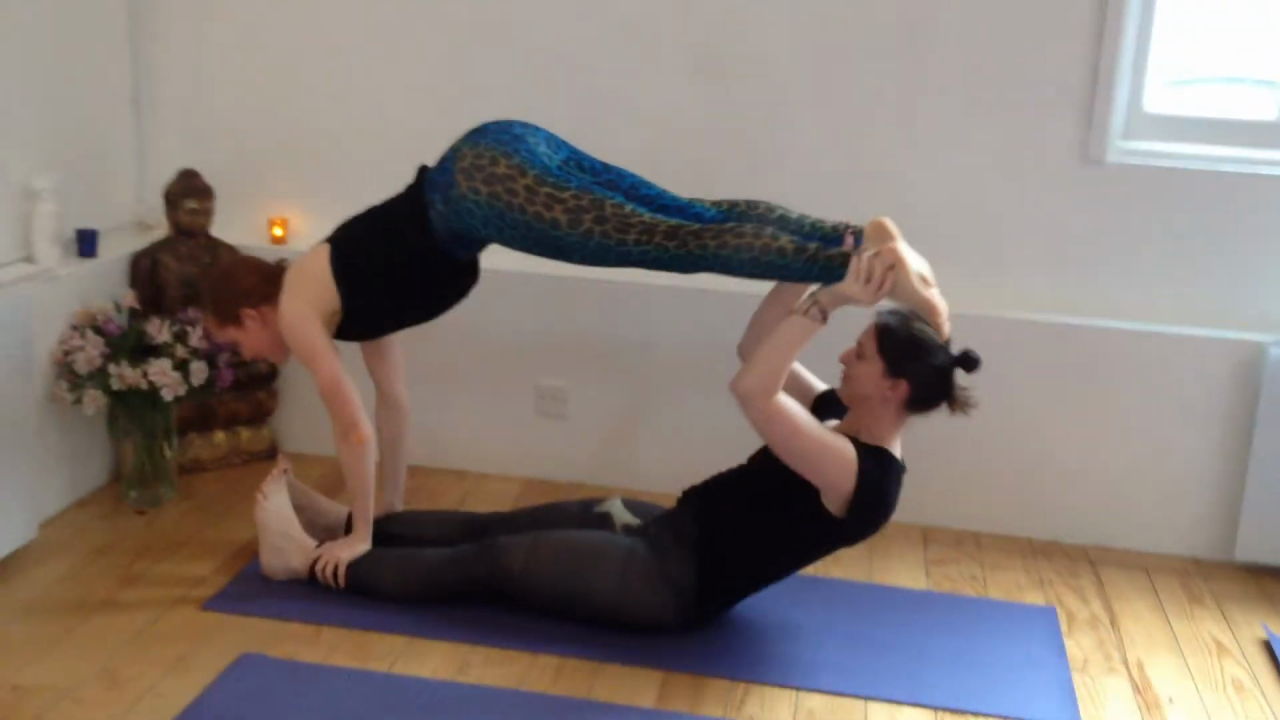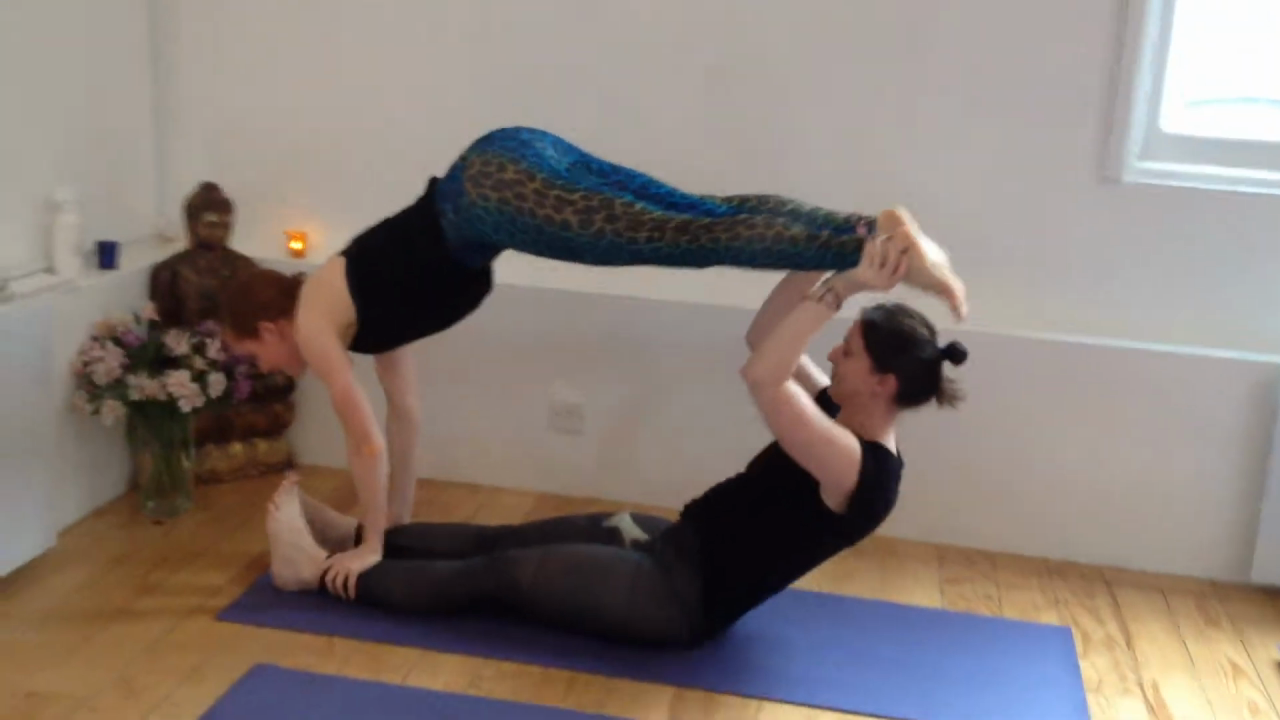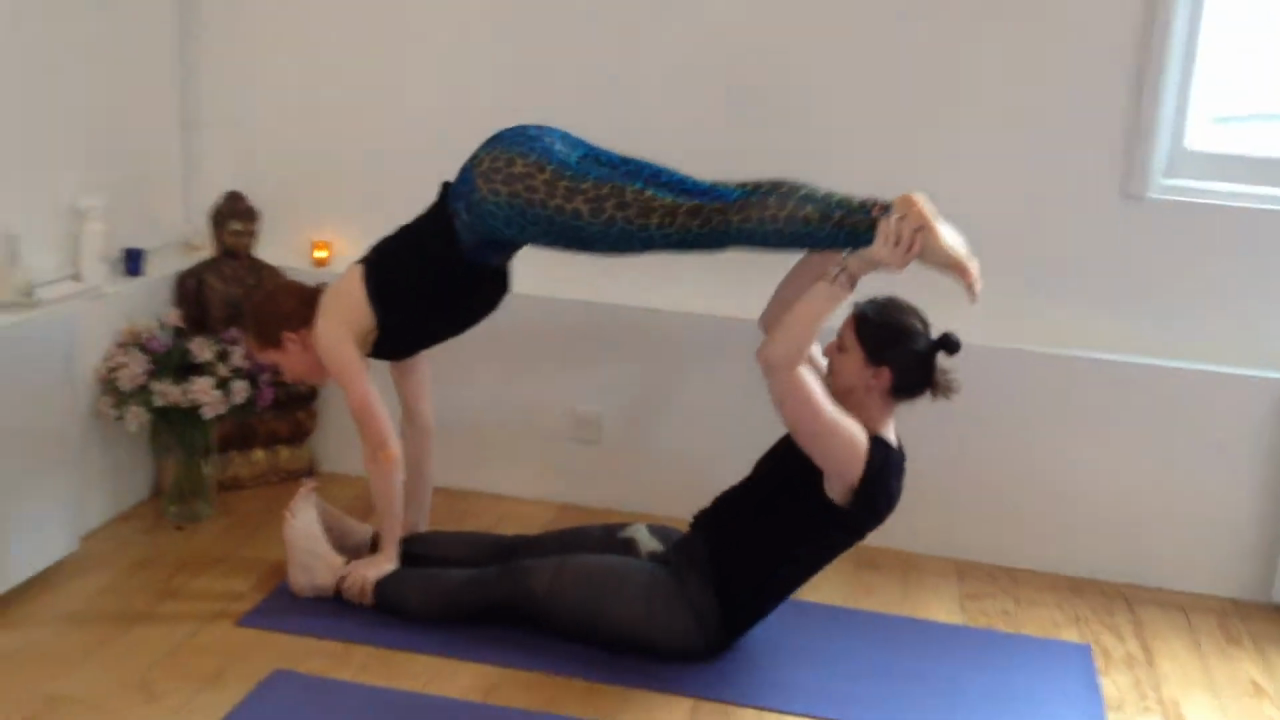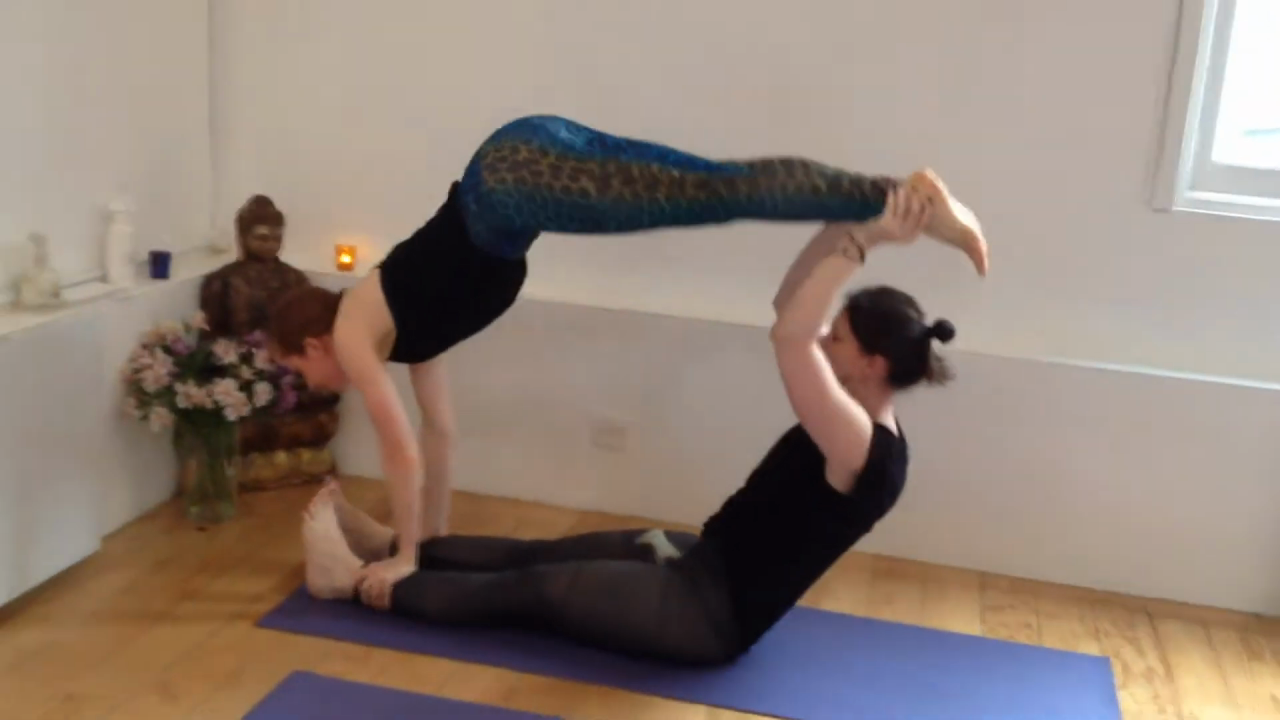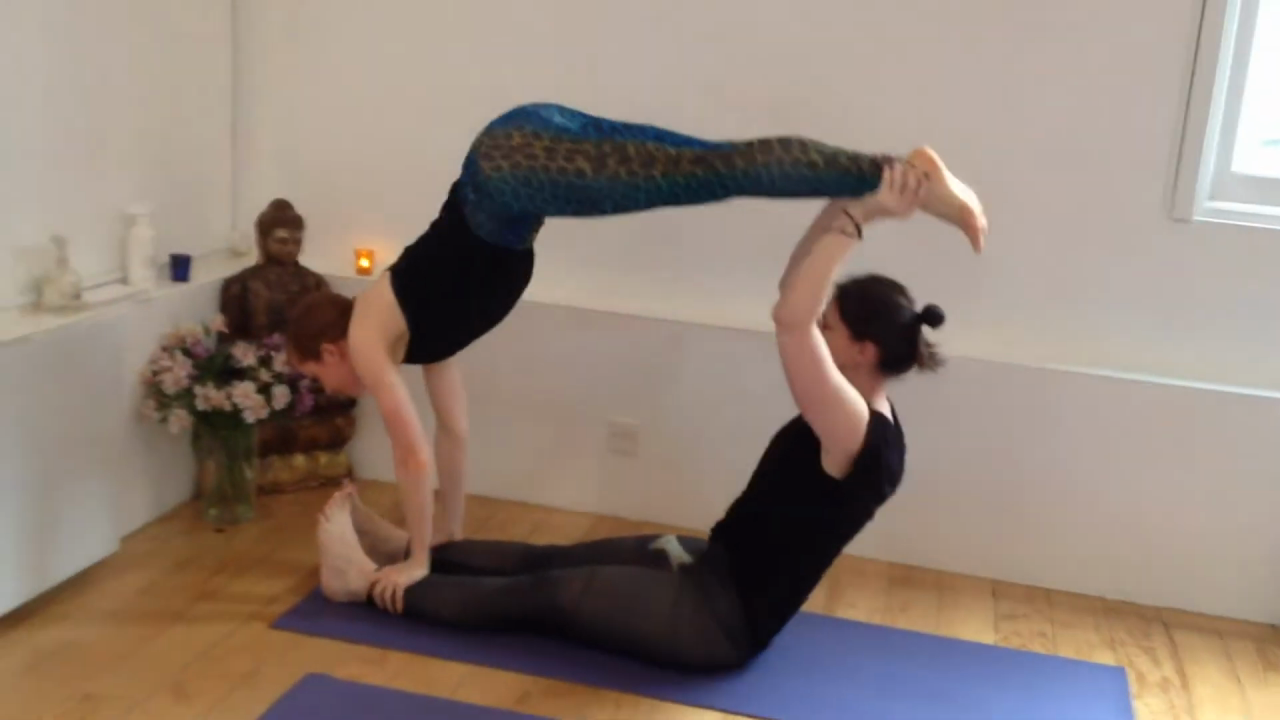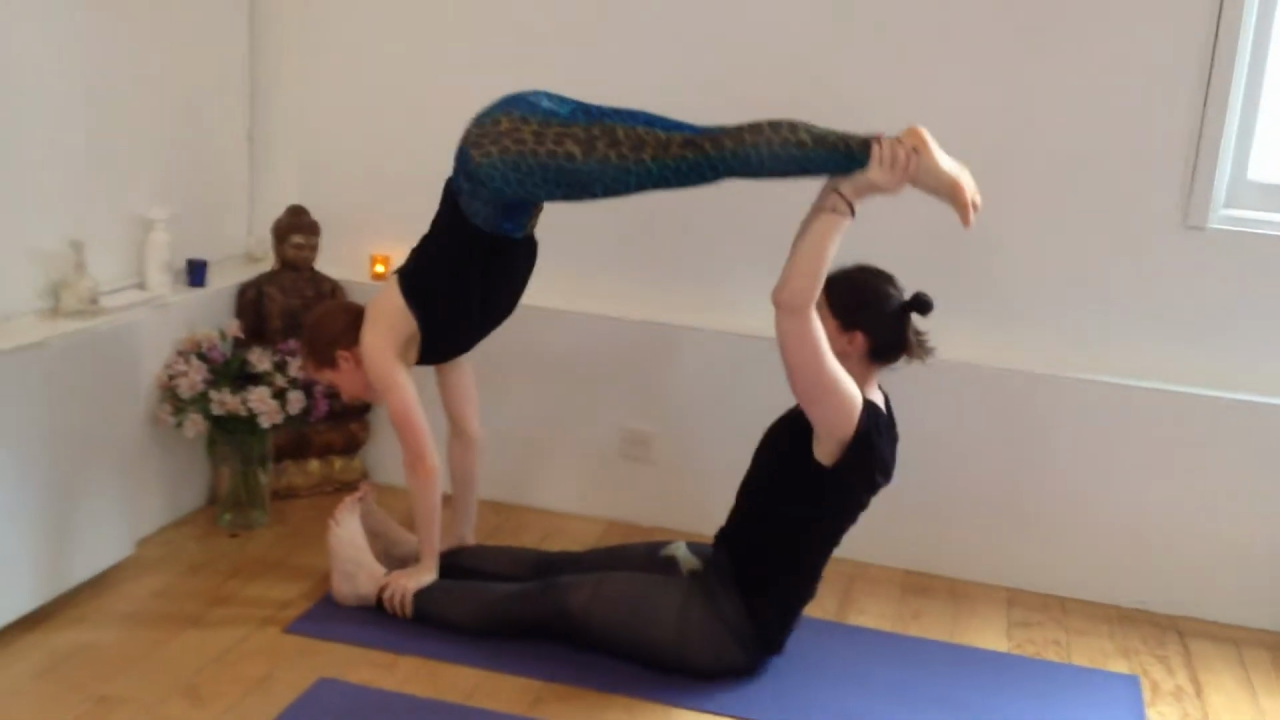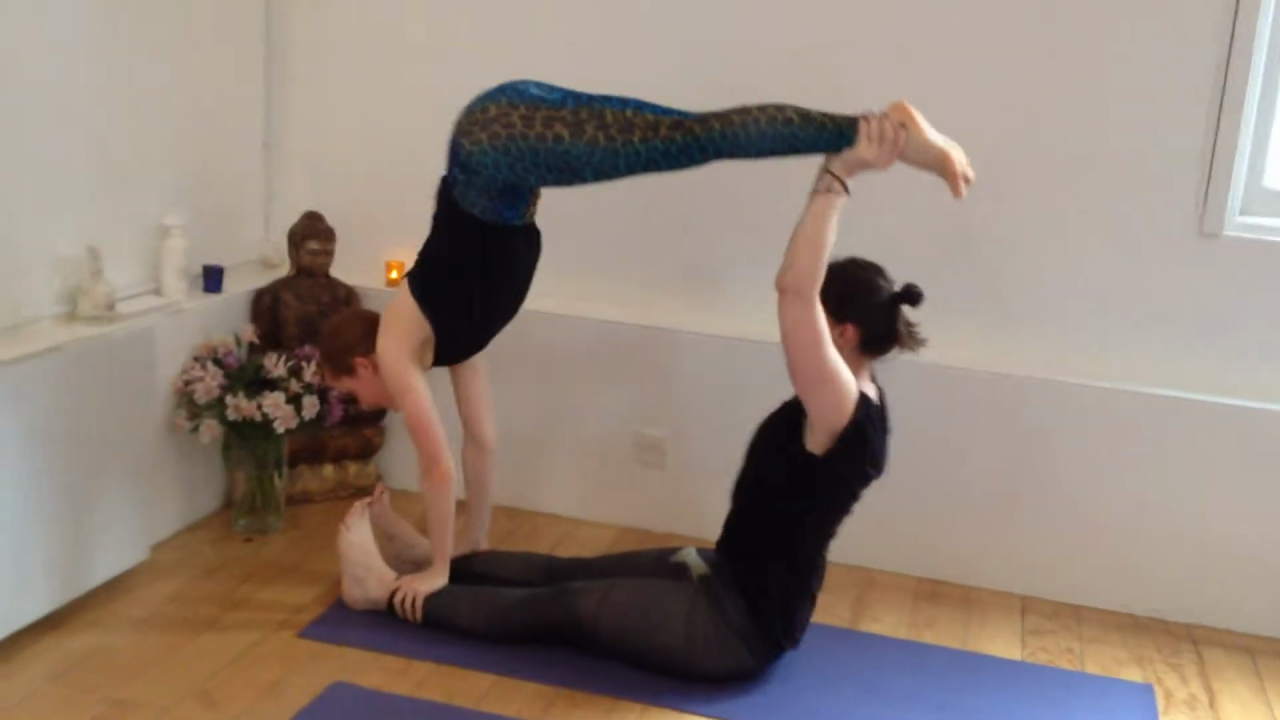
dt=0.1s
person 1, frame 1
left shoulder: (296, 309)
right shoulder: (338, 288)
left elbow: (356, 429)
right elbow: (392, 401)
left wrist: (360, 535)
right wrist: (391, 508)
left hip: (486, 181)
right hip: (506, 154)
left knee: (677, 242)
right knee: (695, 221)
left ankle: (862, 262)
right ankle: (863, 239)
person 1, frame 2
left shoulder: (311, 323)
right shoulder: (350, 305)
left elbow: (367, 443)
right elbow: (404, 416)
left wrist: (371, 546)
right wrist: (396, 523)
left hip: (498, 184)
right hip: (516, 155)
left knee: (688, 236)
right knee: (702, 218)
left ankle: (877, 241)
right ankle: (874, 228)
person 1, frame 3
left shoulder: (331, 331)
right shoulder: (371, 309)
left elbow: (385, 451)
right elbow: (421, 424)
left wrist: (387, 553)
right wrist: (415, 529)
left hip: (509, 183)
right hip: (527, 157)
left knee: (701, 219)
right knee: (718, 205)
left ankle: (889, 225)
right ankle: (890, 212)
person 1, frame 4
left shoulder: (351, 337)
right shoulder: (396, 321)
left elbow: (403, 455)
right elbow: (438, 430)
left wrist: (404, 557)
right wrist: (433, 533)
left hip: (519, 169)
right hip: (533, 151)
left knee: (713, 194)
right knee: (717, 190)
left ankle: (902, 197)
right ankle: (895, 195)
person 1, frame 5
left shoulder: (366, 339)
right shoulder: (409, 319)
left elbow: (415, 458)
right elbow: (455, 432)
left wrist: (418, 560)
right wrist: (449, 536)
left hip: (514, 159)
right hip: (531, 143)
left knee: (710, 172)
right knee: (716, 170)
left ankle: (896, 176)
right ankle: (895, 173)
person 1, frame 6
left shoulder: (378, 344)
right shoulder: (428, 329)
left elbow: (423, 463)
right elbow: (465, 437)
left wrist: (425, 567)
right wrist: (460, 542)
left hip: (510, 144)
left knee: (703, 153)
right knee: (706, 156)
left ankle: (888, 151)
right ankle: (889, 150)
person 1, frame 7
left shoulder: (396, 349)
right shoulder: (439, 328)
left elbow: (438, 467)
right elbow: (481, 440)
left wrist: (439, 569)
right wrist: (474, 546)
left knee: (693, 137)
right knee: (696, 138)
person 2, frame 1
left shoulder: (865, 478)
right shoulder: (840, 417)
left elbow: (751, 392)
right elbow: (754, 350)
left wrist: (826, 304)
left hip: (670, 583)
right hip: (667, 531)
left knee: (488, 563)
right knee: (483, 529)
left ankle: (316, 562)
right ankle: (343, 522)
person 2, frame 2
left shoulder: (863, 472)
right shoulder: (848, 424)
left elbow: (761, 378)
right elbow: (762, 338)
left wrist: (839, 286)
right wrist: (822, 267)
left hip: (684, 596)
right hip: (677, 548)
left knee: (501, 575)
right knee: (496, 540)
left ankle: (328, 575)
right ankle: (354, 535)
person 2, frame 3
left shoulder: (867, 466)
right shoulder: (849, 423)
left elbow: (776, 360)
right elbow: (777, 325)
left wrist: (852, 270)
right wrist: (834, 248)
left hip: (694, 608)
right hip: (687, 555)
left knee: (514, 584)
right knee: (510, 552)
left ankle: (345, 580)
right ankle: (371, 543)
person 2, frame 4
left shoulder: (869, 454)
right shoulder: (860, 421)
left elbow: (790, 339)
right elbow: (792, 311)
left wrist: (860, 242)
right wrist: (842, 228)
left hip: (715, 615)
right hip: (707, 566)
left knee: (531, 589)
right knee: (528, 555)
left ankle: (361, 584)
right ankle: (392, 548)
person 2, frame 5
left shoulder: (867, 441)
right shoulder: (857, 415)
left elbow: (791, 320)
right elbow: (796, 297)
left wrist: (856, 218)
right wrist: (845, 204)
left hip: (722, 619)
right hip: (715, 568)
left knee: (545, 595)
right knee: (541, 562)
left ankle: (376, 586)
right ankle: (406, 551)
person 2, frame 6
left shoulder: (855, 425)
right shoulder: (854, 400)
left elbow: (792, 307)
right elbow: (804, 301)
left wrist: (848, 195)
right wrist: (843, 189)
left hip: (735, 625)
right hip: (727, 578)
left knee: (556, 601)
right knee: (554, 566)
left ankle: (386, 591)
right ankle: (420, 556)
person 2, frame 7
left shoulder: (847, 416)
right shoulder: (852, 397)
left elbow: (794, 291)
right elbow: (805, 284)
left wrist: (841, 173)
right wrist: (840, 165)
left hip: (739, 627)
right hip: (730, 579)
left knee: (565, 607)
right knee: (563, 575)
left ankle: (397, 594)
right ankle: (428, 563)
